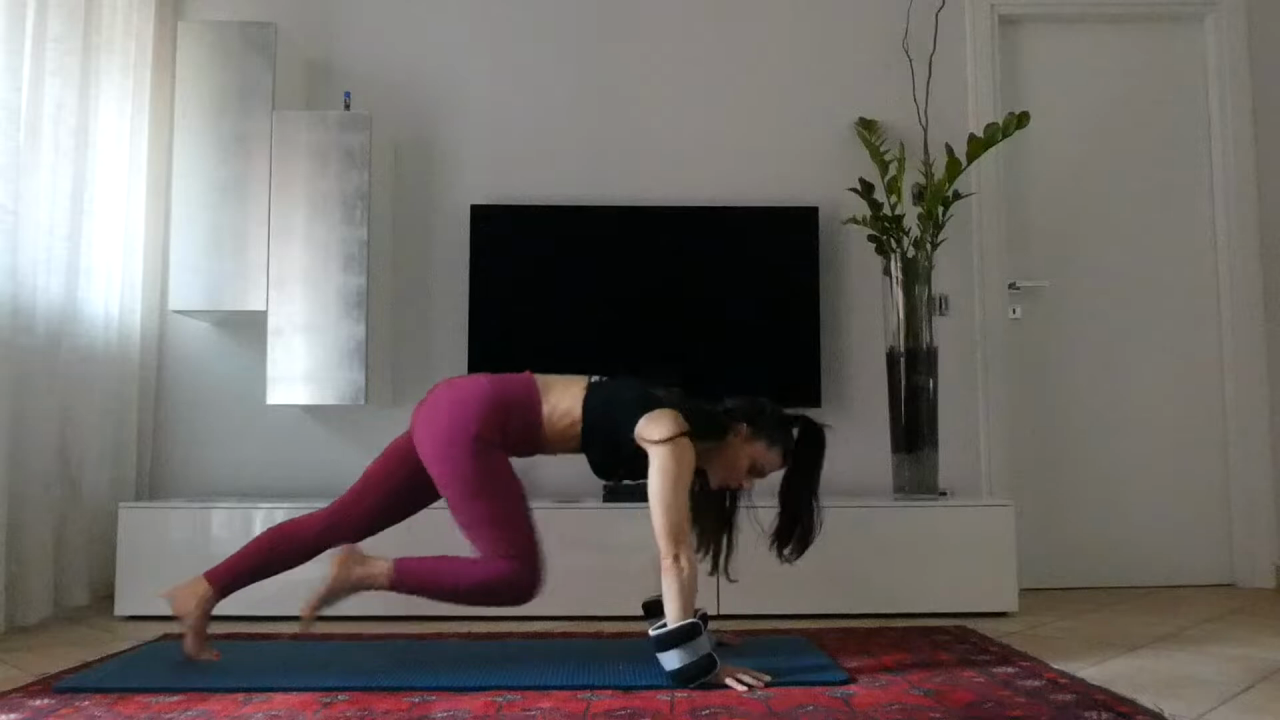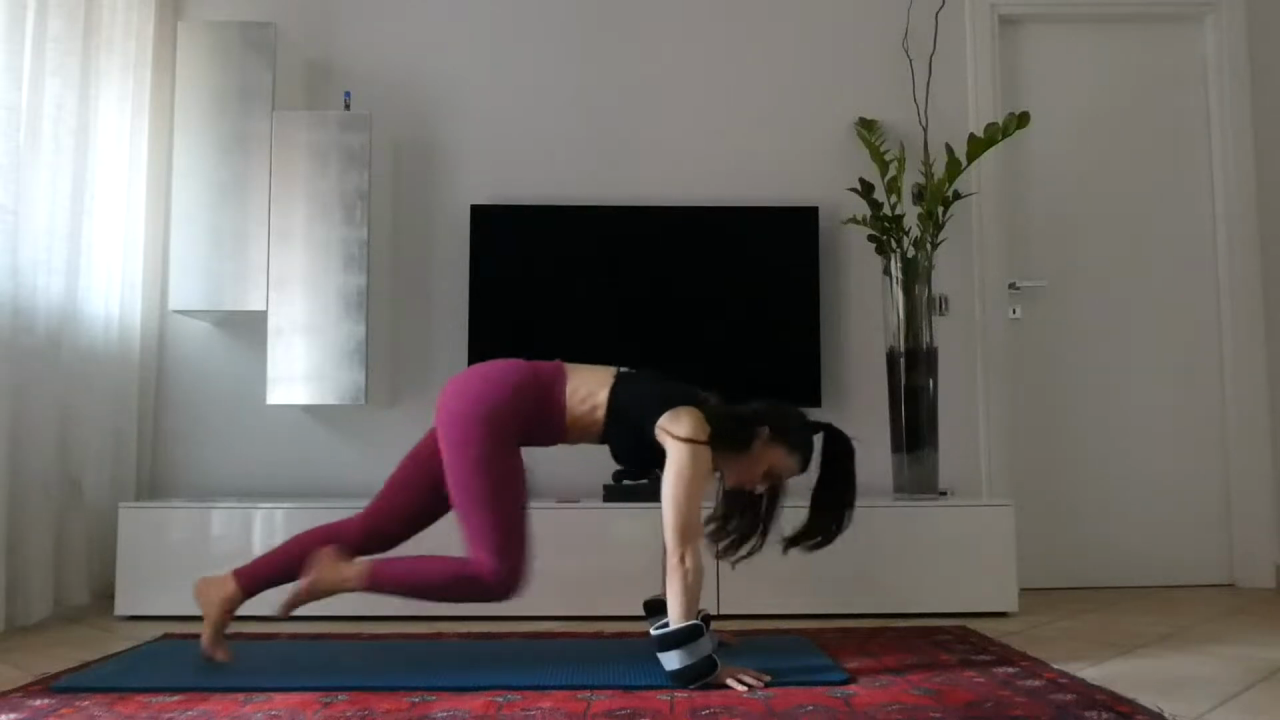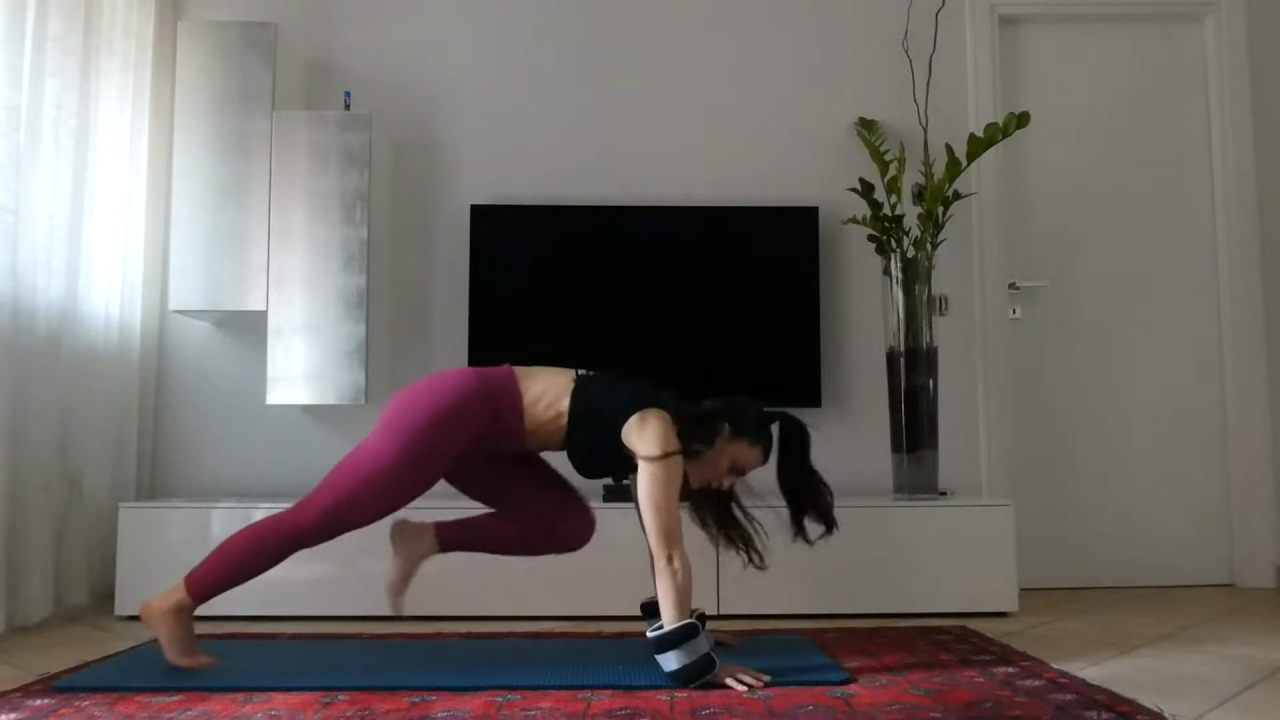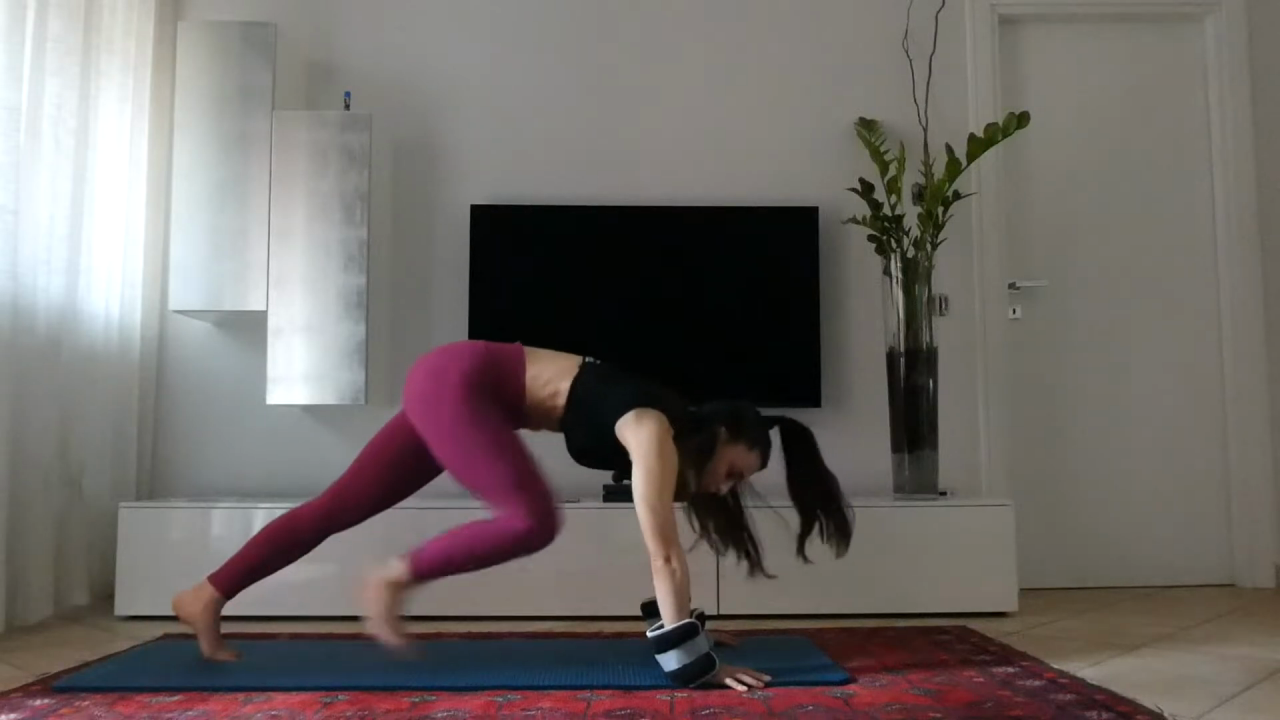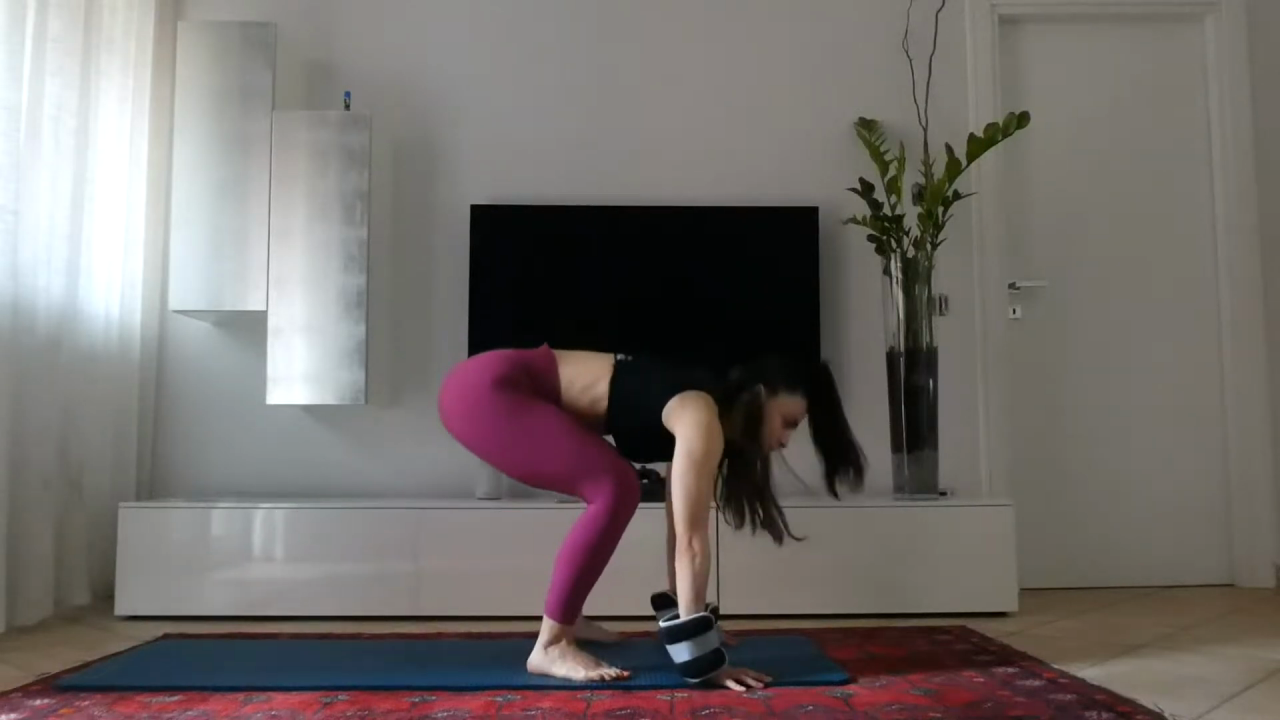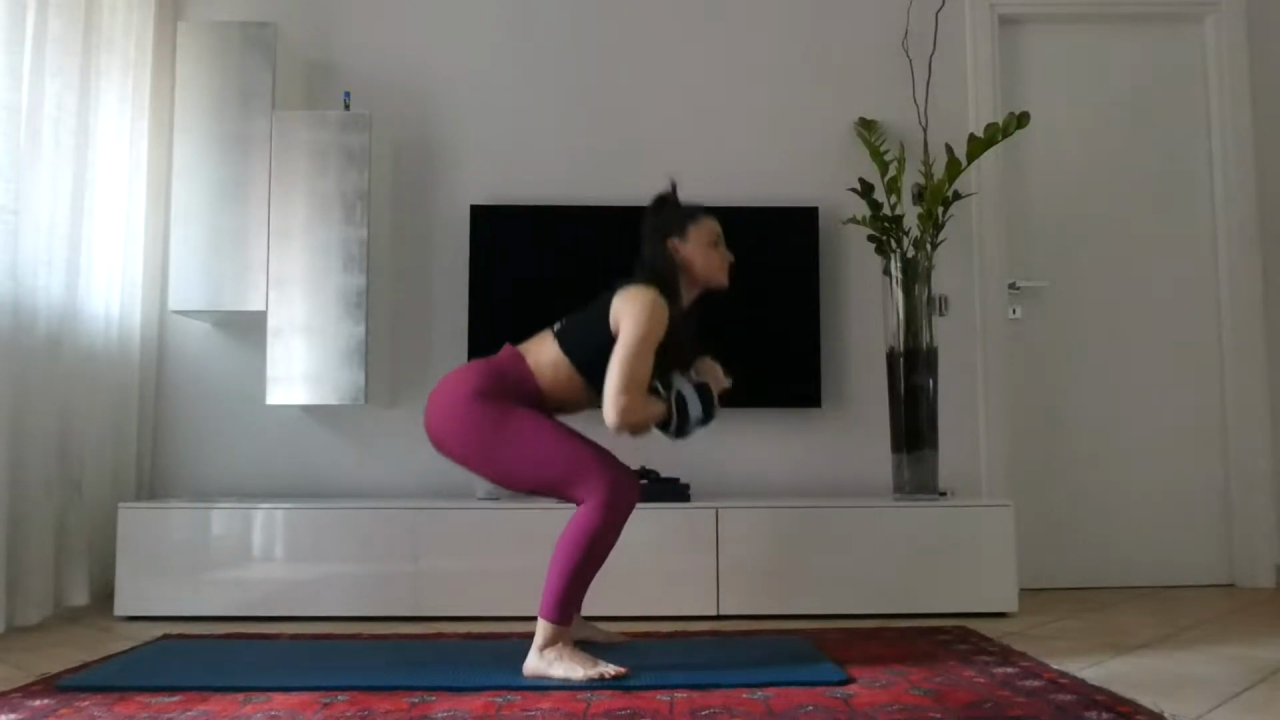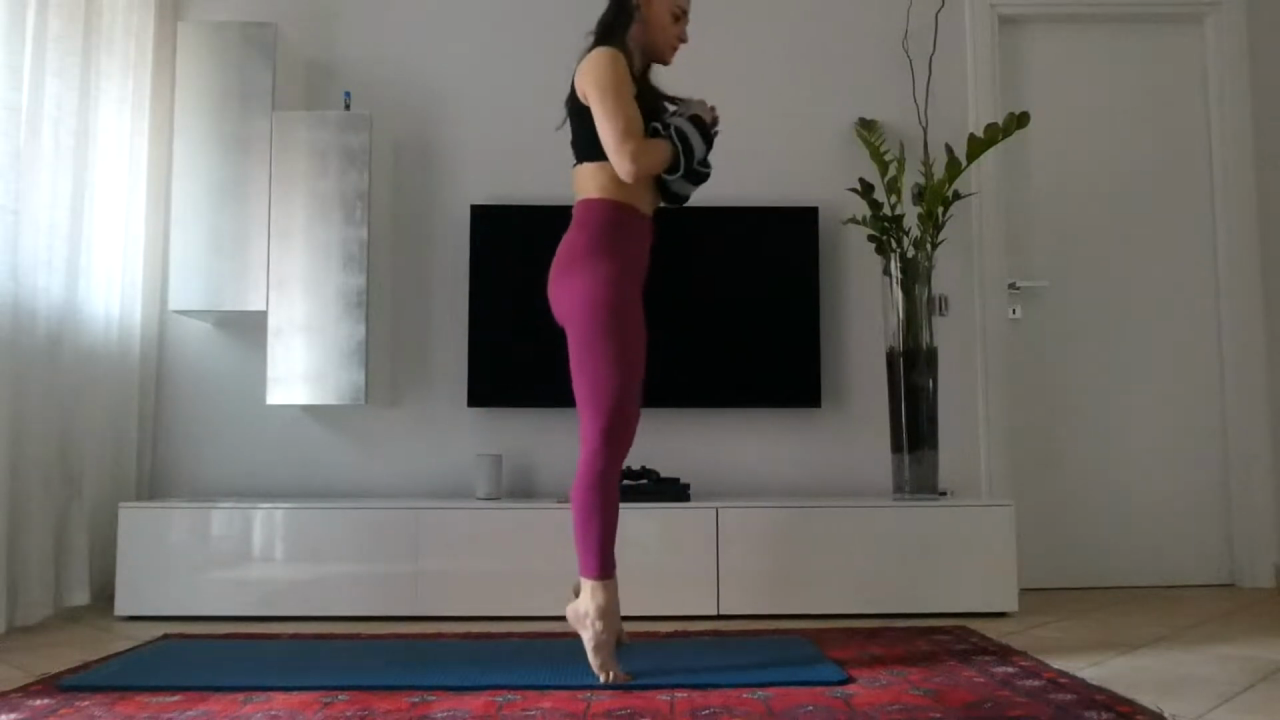
dt=0.7s
person 1, frame 1
left shoulder: (686, 440)
right shoulder: (675, 434)
left elbow: (677, 552)
right elbow: (675, 555)
left wrist: (688, 641)
right wrist: (691, 660)
left hip: (460, 415)
right hip: (467, 418)
left knee: (340, 521)
right knee: (514, 575)
left ankle: (199, 592)
right ankle: (371, 571)
person 1, frame 2
left shoulder: (702, 431)
right shoulder: (694, 432)
left elbow: (682, 550)
right elbow: (681, 551)
left wrist: (691, 636)
right wrist: (694, 658)
left hip: (495, 406)
right hip: (490, 402)
left knee: (376, 527)
right knee: (496, 574)
left ankle: (225, 590)
right ankle: (346, 575)
person 1, frame 3
left shoulder: (667, 436)
right shoulder: (662, 434)
left elbow: (664, 556)
right elbow: (667, 557)
left wrist: (690, 636)
right wrist: (690, 658)
left hip: (469, 425)
right hip: (451, 411)
left knee: (570, 523)
right knee: (315, 517)
left ankle: (428, 538)
right ankle: (172, 605)
person 1, frame 4
left shoulder: (677, 441)
right shoulder: (657, 436)
left elbow: (668, 557)
right elbow: (663, 557)
left wrist: (689, 641)
right wrist: (694, 659)
left hip: (459, 382)
right hip: (452, 377)
left knee: (341, 506)
right knee: (532, 520)
left ankle: (205, 598)
right ankle: (393, 578)
person 1, frame 5
left shoulder: (701, 419)
right shoulder: (702, 420)
left elbow: (681, 536)
right elbow: (691, 540)
left wrist: (679, 620)
right wrist: (702, 656)
left hip: (512, 384)
right hip: (485, 386)
left knee: (609, 488)
right knee: (614, 491)
left ankle: (563, 615)
right ankle: (550, 645)
person 1, frame 6
left shoulder: (663, 306)
right shoulder: (647, 302)
left elbow: (625, 398)
right elbow: (618, 413)
left wrist: (688, 382)
right wrist: (683, 399)
left hip: (488, 402)
right hip: (471, 404)
left knee: (607, 485)
right knee: (612, 488)
left ankle: (562, 618)
right ankle: (546, 648)
person 1, frame 7
left shoulder: (627, 78)
right shoulder: (604, 61)
left elbow: (643, 182)
right elbow: (631, 161)
left wrist: (681, 138)
right wrist: (684, 139)
left hip: (608, 268)
right hip: (596, 264)
left knee: (610, 439)
right knee: (606, 438)
left ankle: (593, 595)
right ankle: (597, 599)
